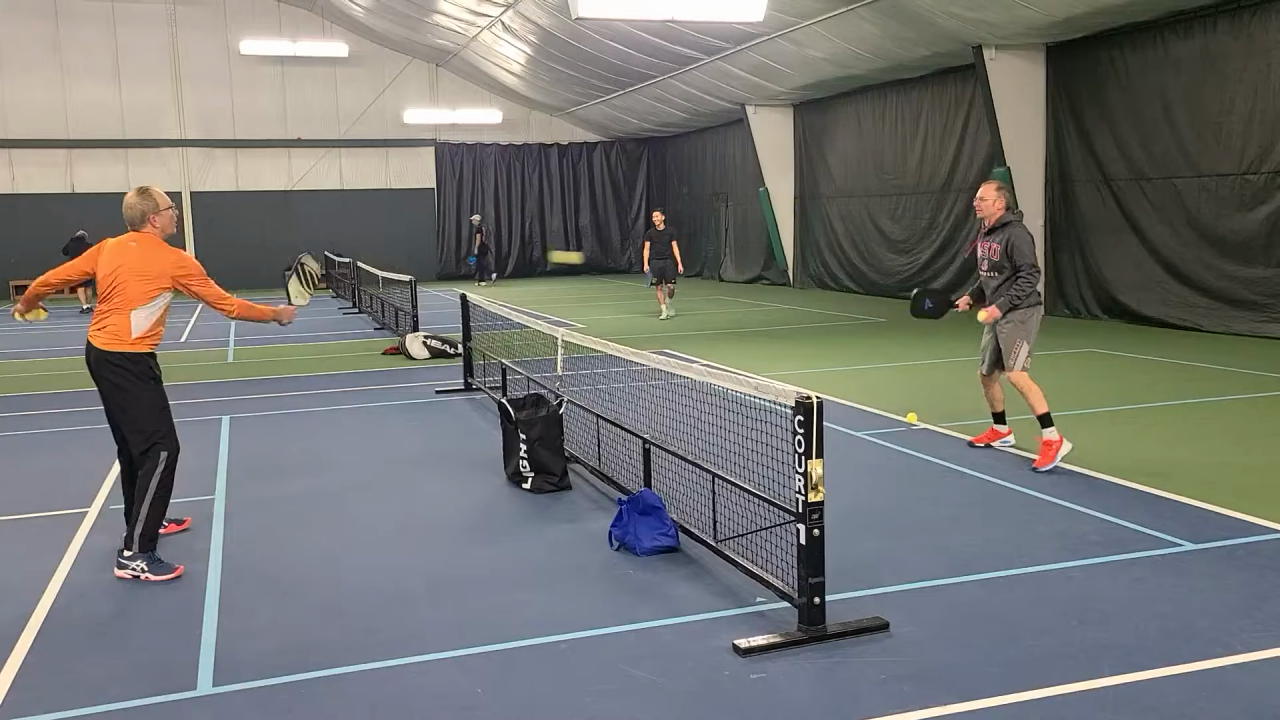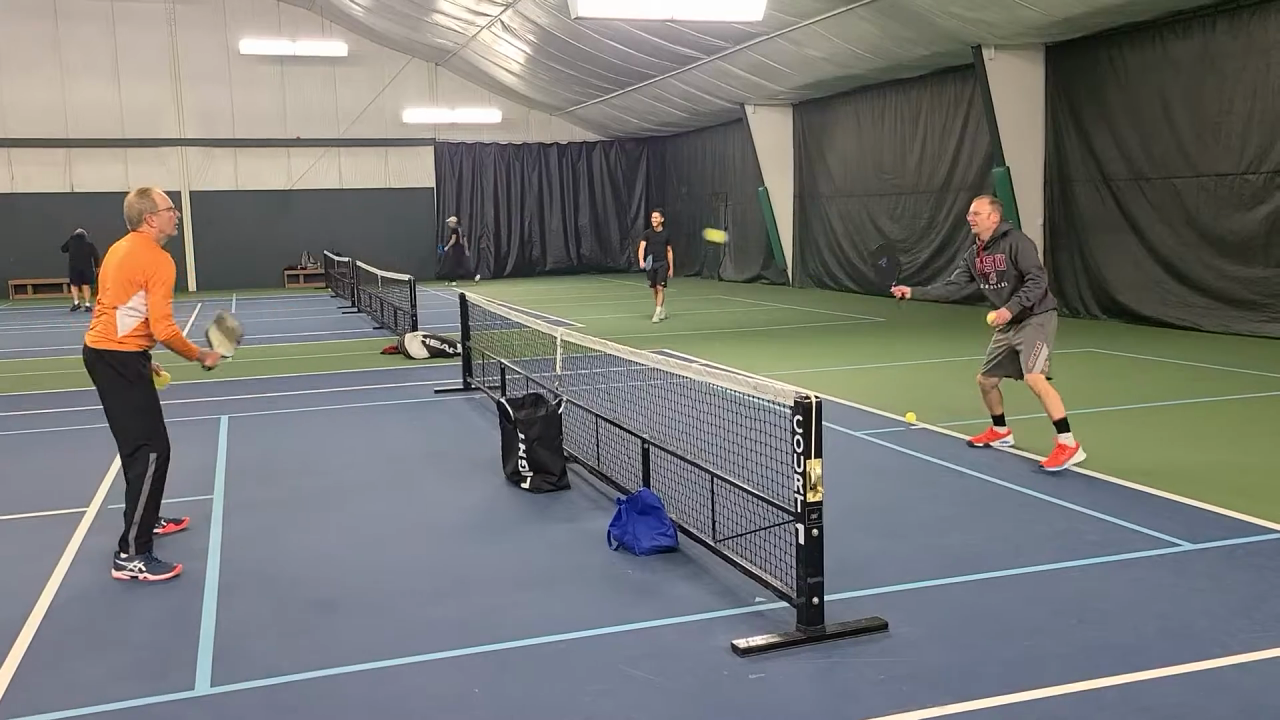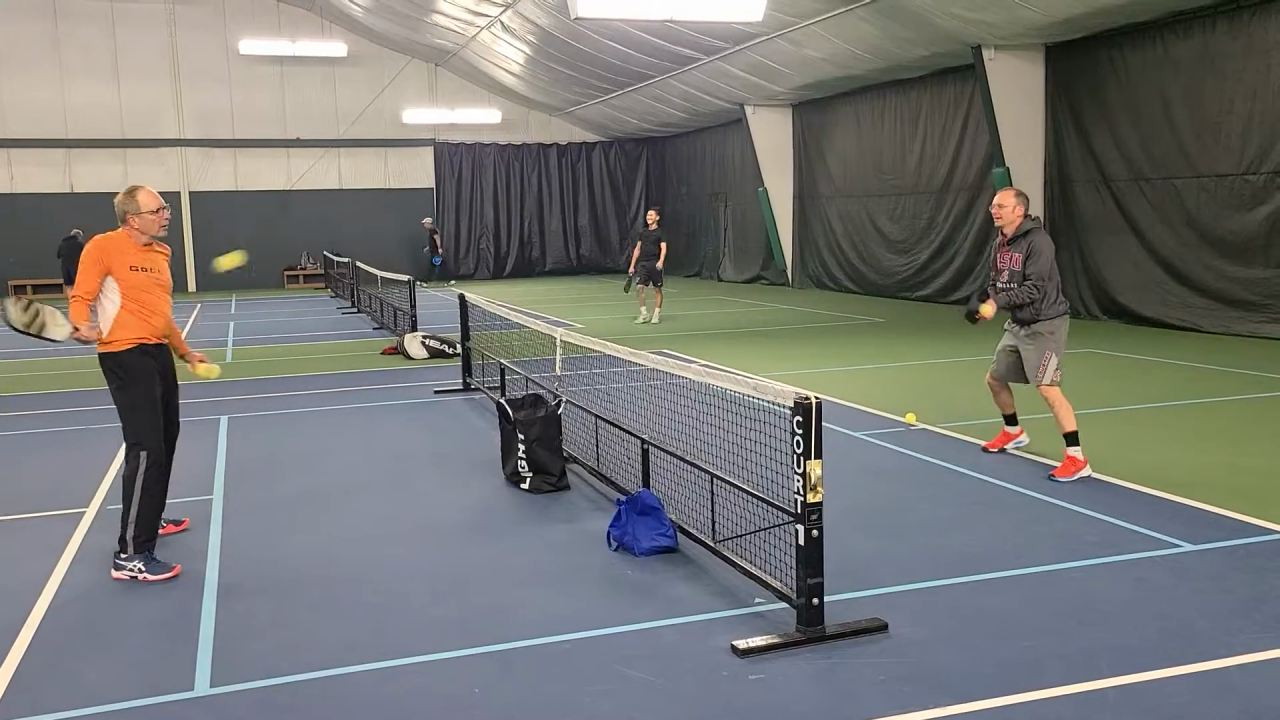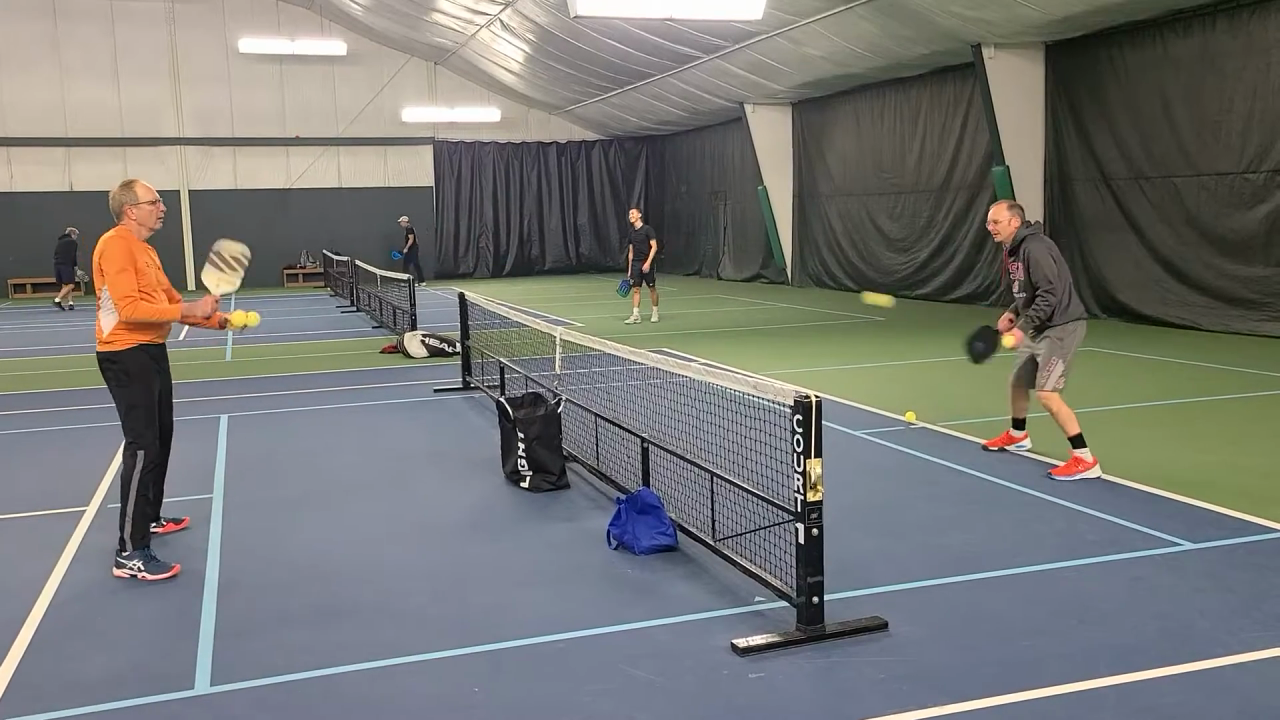
dt=0.4s
person 1, frame 1
left shoulder: (107, 249)
right shoulder: (175, 261)
left elbow: (51, 280)
right elbow: (226, 303)
left wrist: (27, 303)
right wrist: (275, 313)
left hip: (100, 353)
right hip: (130, 361)
left knee: (134, 444)
right knee: (161, 449)
left ankle: (144, 519)
right ankle: (135, 553)
person 1, frame 2
left shoulder: (123, 249)
right shoulder: (157, 259)
right elbow: (163, 328)
right wrist: (200, 355)
left hip: (107, 353)
right hip: (121, 358)
left knee: (138, 445)
right knee: (151, 450)
left ankle: (145, 518)
right ankle: (131, 555)
person 1, frame 3
left shoulder: (161, 252)
right shoulder: (104, 246)
right elbow: (80, 299)
left wrist: (186, 351)
right wrist: (84, 325)
left hip: (158, 352)
right hip: (125, 356)
left knee: (165, 438)
right knee: (146, 449)
left ankle: (150, 519)
right ankle: (131, 555)
person 1, frame 4
left shoulder: (146, 249)
right shoulder: (115, 244)
left elbow: (170, 302)
right elbow: (129, 308)
left wrist: (218, 319)
right wrist: (188, 310)
left hip: (153, 351)
right hip: (125, 356)
left knee: (160, 438)
right knee: (143, 446)
left ankle: (149, 516)
right ankle: (130, 553)
person 2, frame 1
left shoulder: (1015, 234)
right shoulder: (984, 234)
left elbow: (1030, 276)
left wrist: (1000, 306)
right wrist: (972, 296)
left hip: (1020, 313)
right hip: (998, 315)
left knee: (1016, 375)
right knee: (986, 374)
left ankle: (1053, 440)
right ankle: (1001, 430)
person 2, frame 2
left shoulder: (1016, 241)
right shoulder: (974, 254)
left elbow: (1038, 279)
right elbow: (954, 287)
left wrist: (1011, 308)
right wrist: (912, 292)
left hip: (1037, 319)
right hip: (1008, 324)
left knee: (1035, 379)
right knee: (986, 379)
left ankle: (1068, 444)
right ankle: (1001, 431)
person 2, frame 3
left shoulder: (1038, 241)
right shoulder: (999, 244)
left elbow: (1034, 289)
right elbow: (994, 283)
left wrist: (997, 303)
right wrist: (987, 304)
left hip: (1046, 325)
right hip: (1017, 325)
left knee: (1048, 389)
right knee: (995, 379)
left ankle: (1077, 458)
right ankle: (1013, 432)
person 2, frame 4
left shoulder: (1034, 247)
right shoulder: (1013, 250)
left elbow: (1050, 295)
left wrist: (1023, 328)
right wrist: (1012, 313)
left hip: (1062, 327)
right hip: (1040, 328)
left knee: (1047, 394)
right knee: (1018, 382)
left ankle: (1084, 459)
right ankle: (1017, 436)
